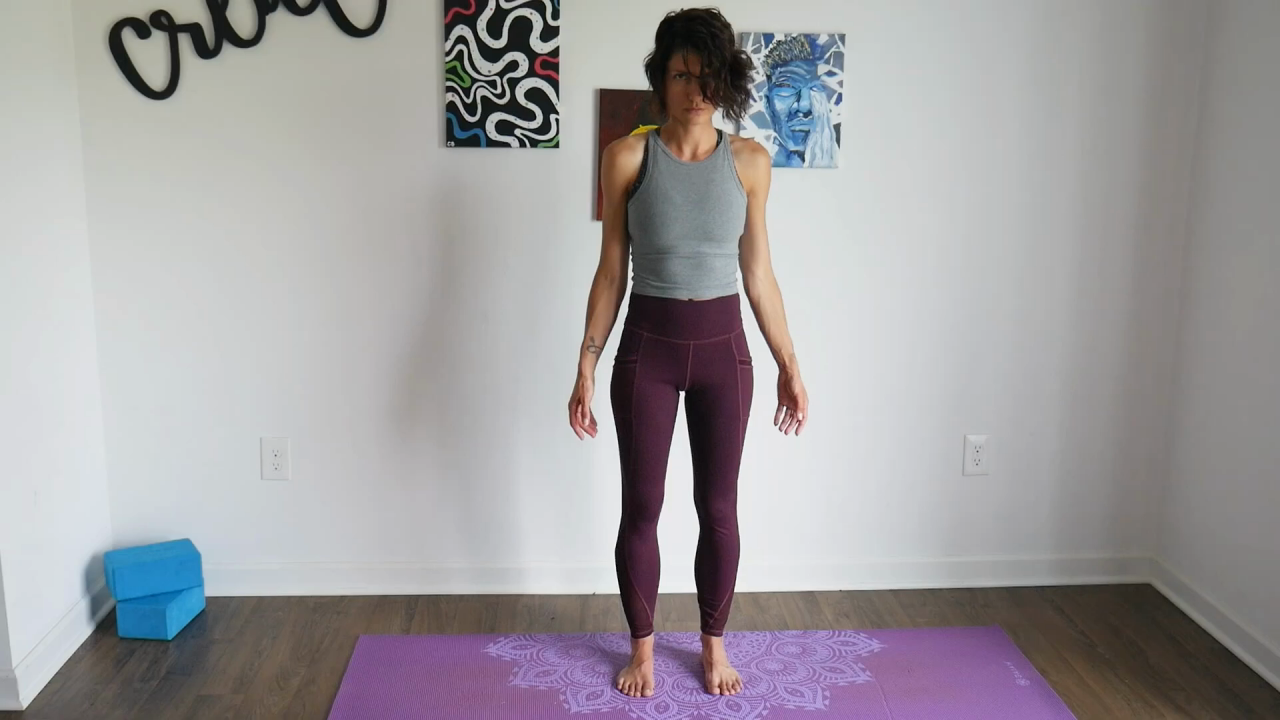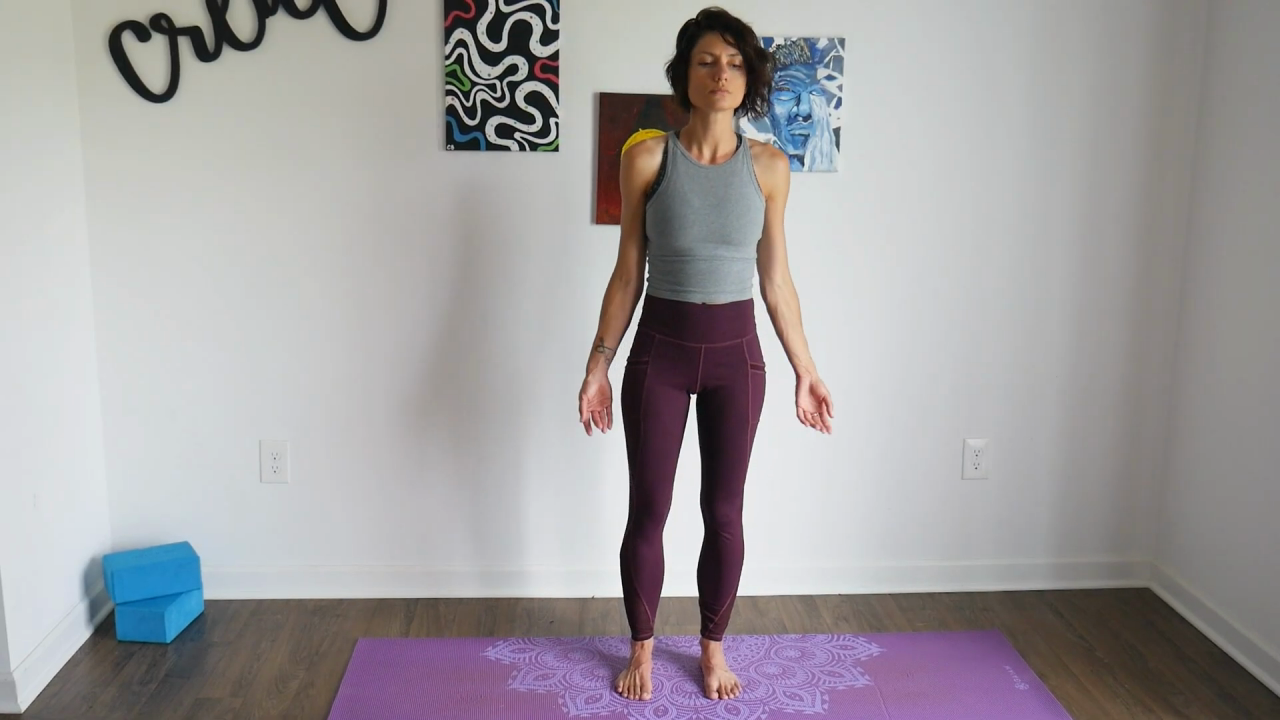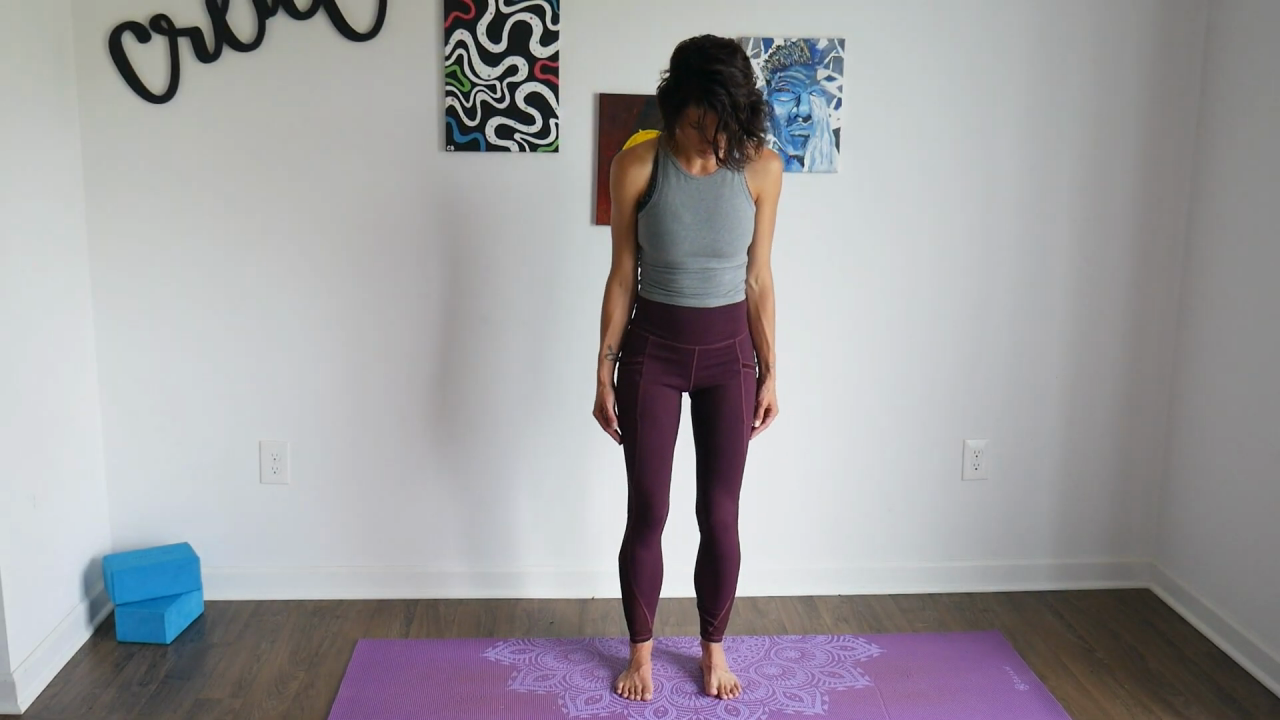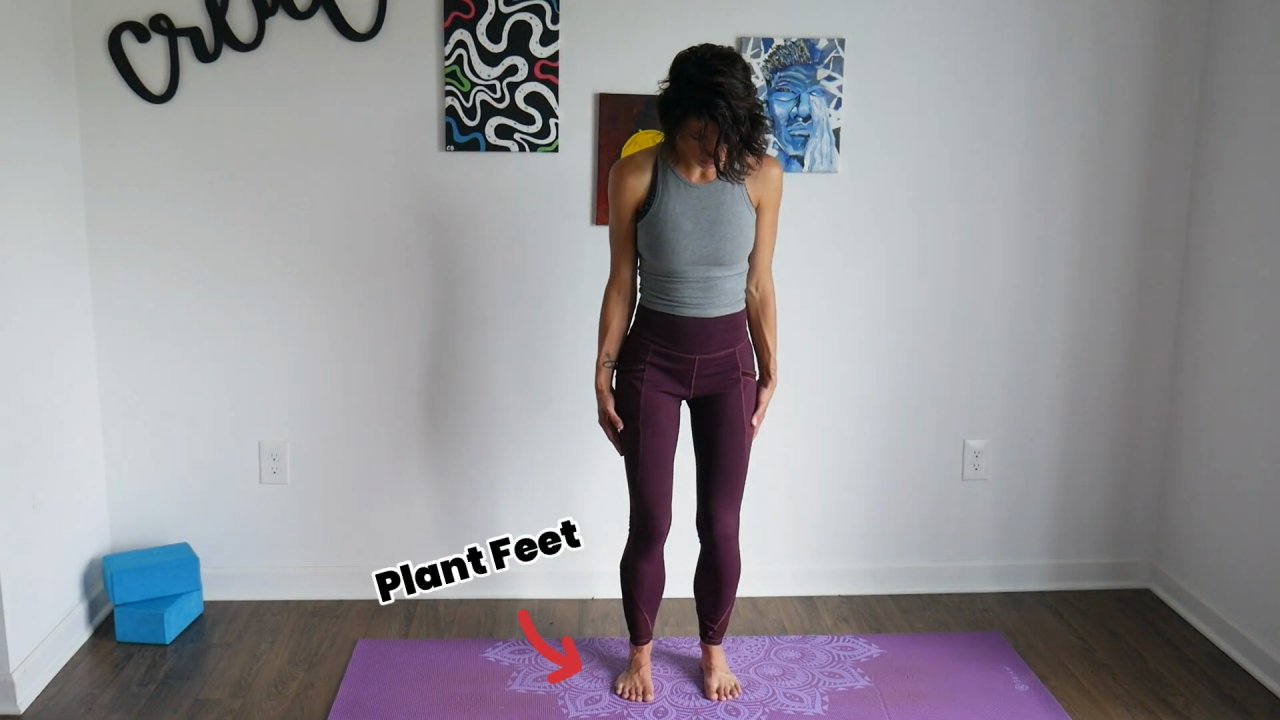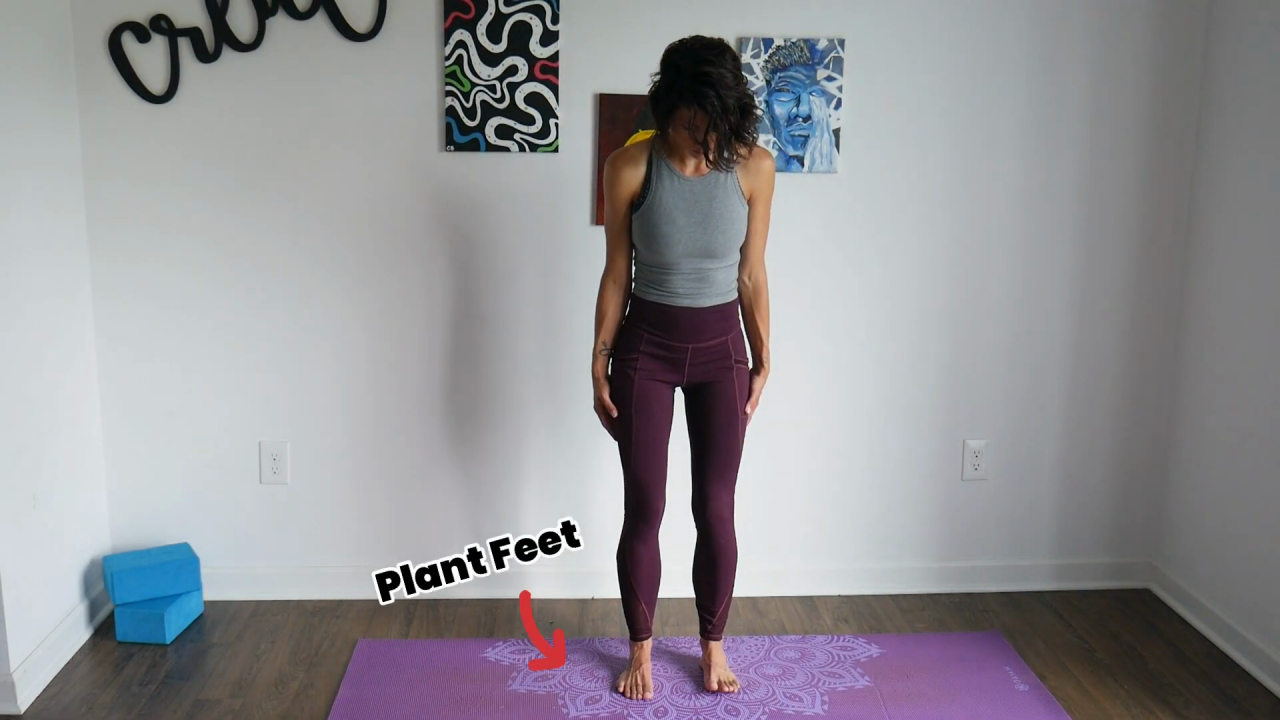
dt=1s
person 1, frame 1
left shoulder: (749, 161)
right shoulder: (627, 157)
left elbow: (759, 273)
right elbow: (612, 270)
left wrist: (790, 367)
right wrist: (585, 365)
left hip: (722, 348)
right hip: (646, 347)
left knee: (718, 507)
right knee: (641, 506)
left ankle: (713, 643)
right ankle: (642, 646)
person 1, frame 2
left shoulder: (769, 166)
right shoulder: (645, 159)
left elbow: (776, 278)
right elbow: (628, 273)
left wrist: (806, 372)
right wrist: (598, 366)
left hip: (736, 353)
right hip: (660, 349)
left knee: (724, 514)
right knee: (648, 511)
left ankle: (713, 648)
right ankle: (641, 650)
person 1, frame 3
left shoulder: (761, 169)
right shoulder: (635, 167)
left elbow: (758, 278)
right elbow: (623, 277)
left wrist: (770, 370)
right wrist: (604, 369)
left hip: (728, 354)
right hip: (652, 351)
left knee: (719, 514)
right knee: (647, 512)
left ankle: (713, 647)
right ankle: (641, 650)
person 1, frame 4
left shoulder: (762, 176)
right shoulder: (634, 175)
left elbow: (759, 284)
right elbow: (621, 284)
left wrist: (769, 375)
right wrist: (603, 376)
left hip: (728, 362)
right hip: (651, 360)
left knee: (720, 524)
right knee: (650, 523)
left ankle: (713, 648)
right ankle: (641, 651)
person 1, frame 5
left shoulder: (754, 167)
right shoulder: (629, 168)
left elbow: (751, 274)
right elbow: (617, 274)
left wrist: (762, 362)
right wrist: (599, 365)
left hip: (721, 349)
right hip: (645, 347)
left knee: (715, 508)
right knee: (644, 508)
left ankle: (712, 644)
right ankle: (641, 647)
